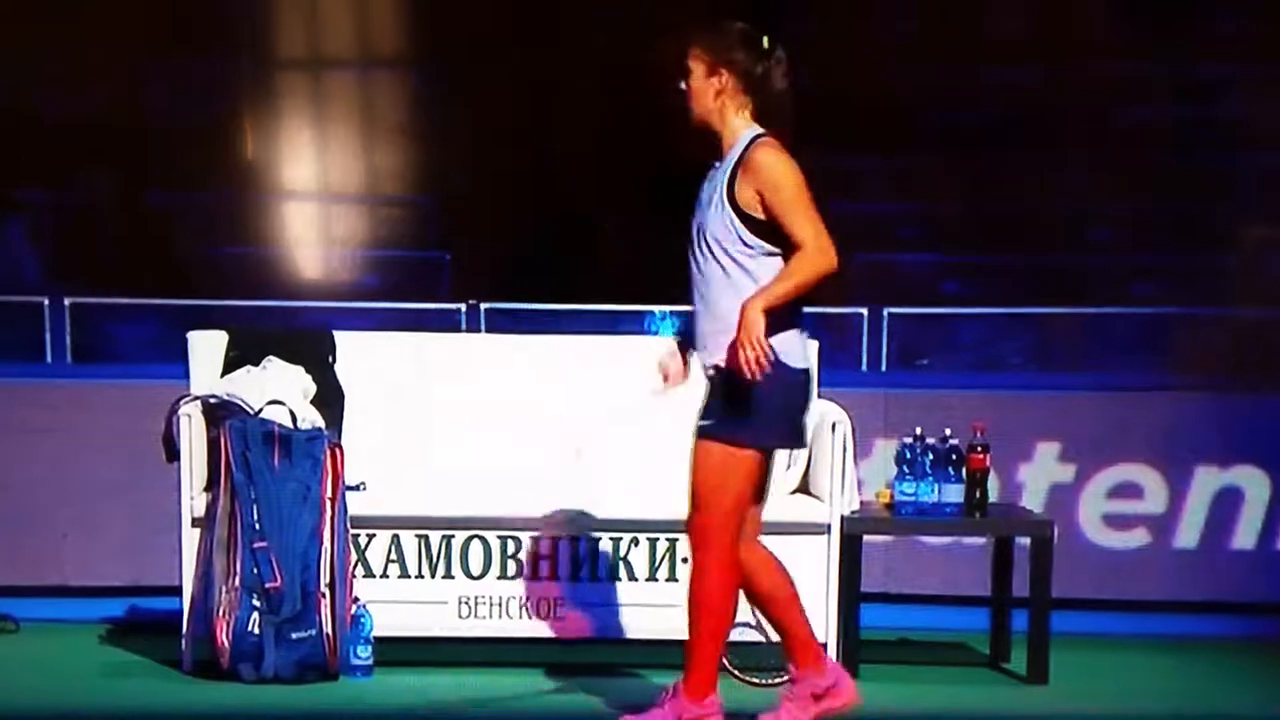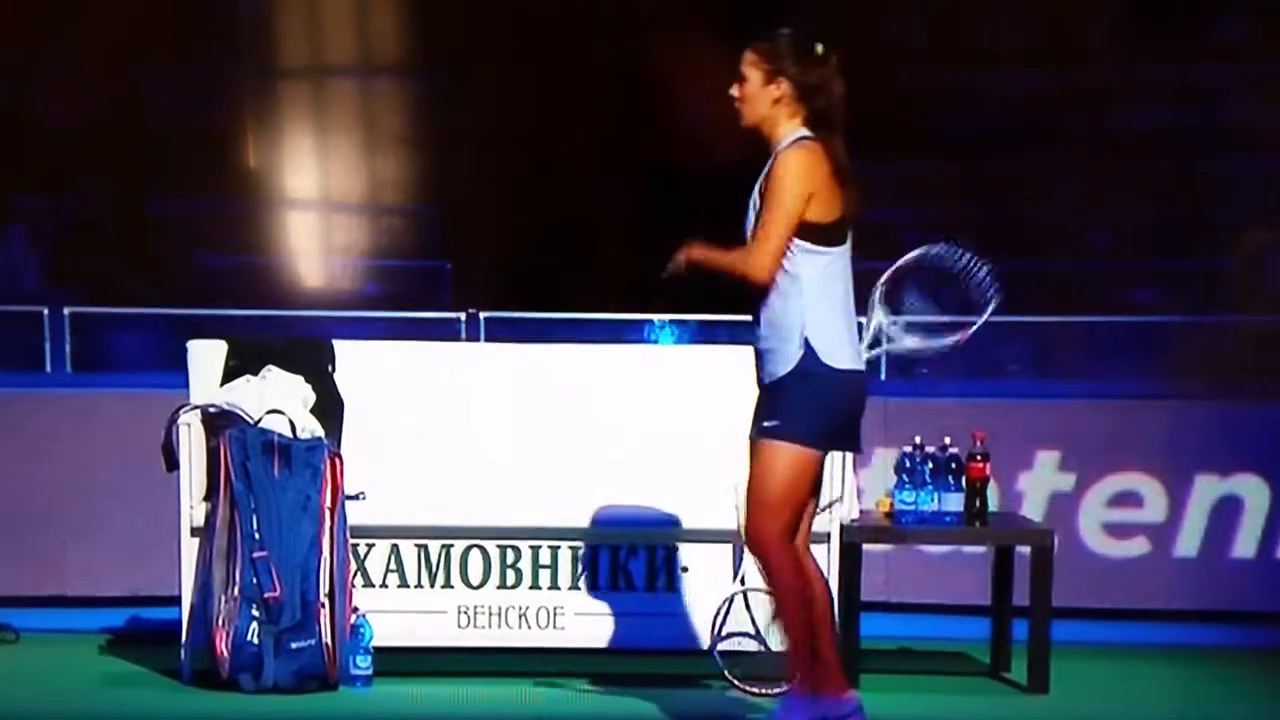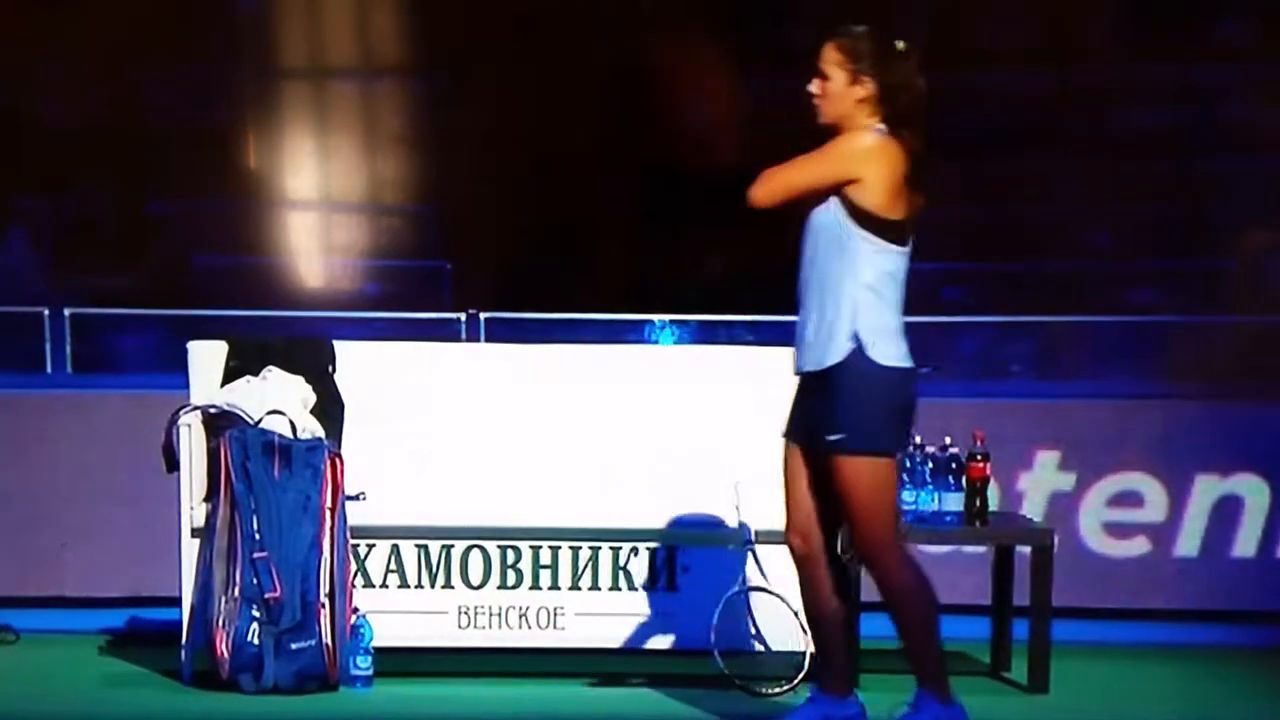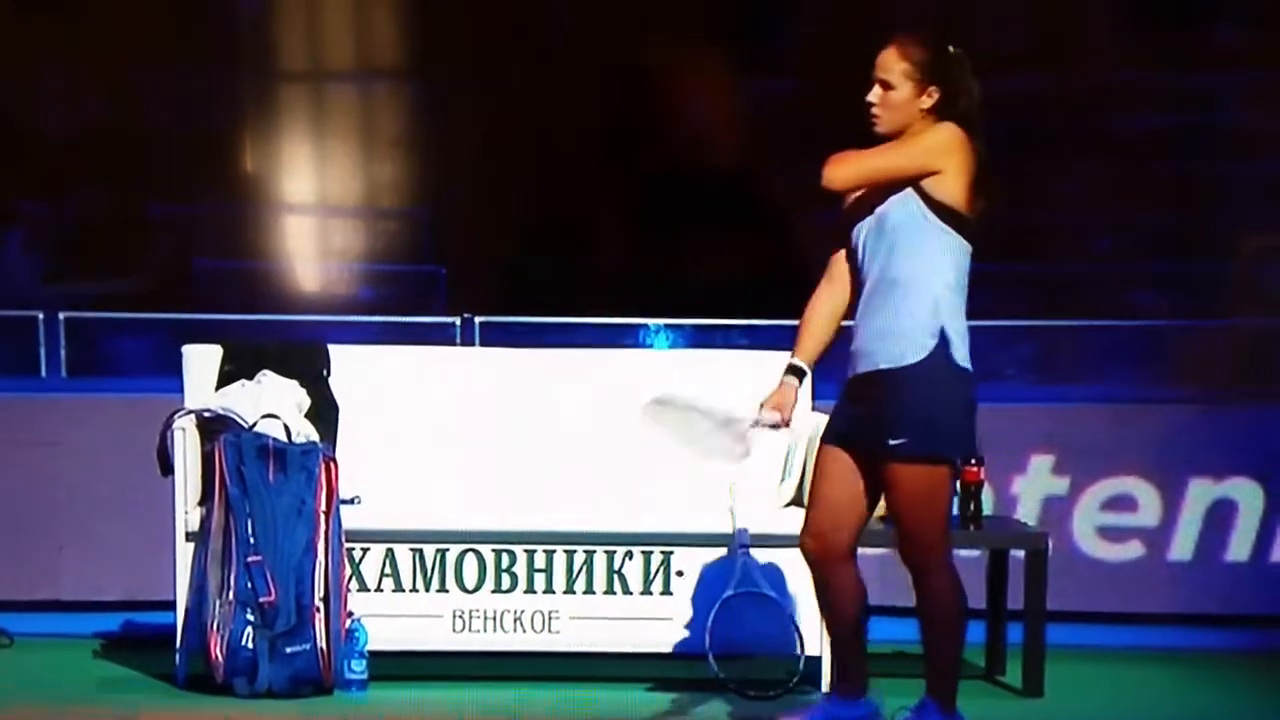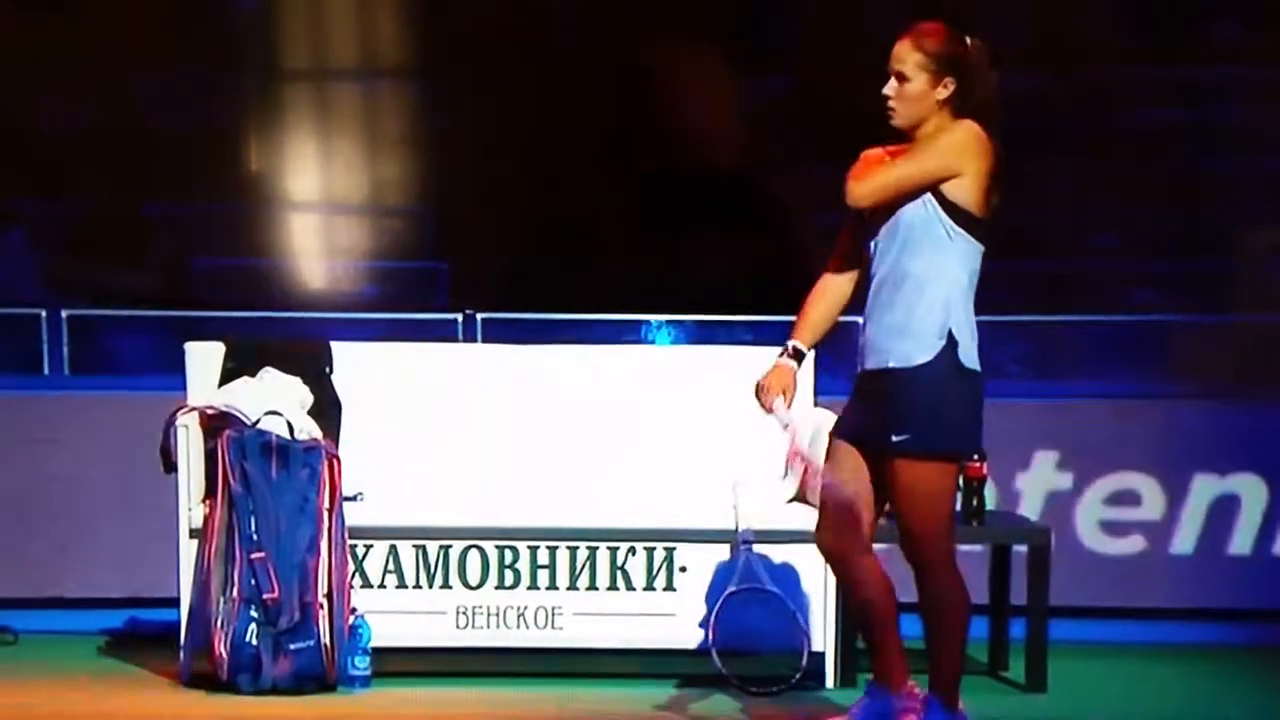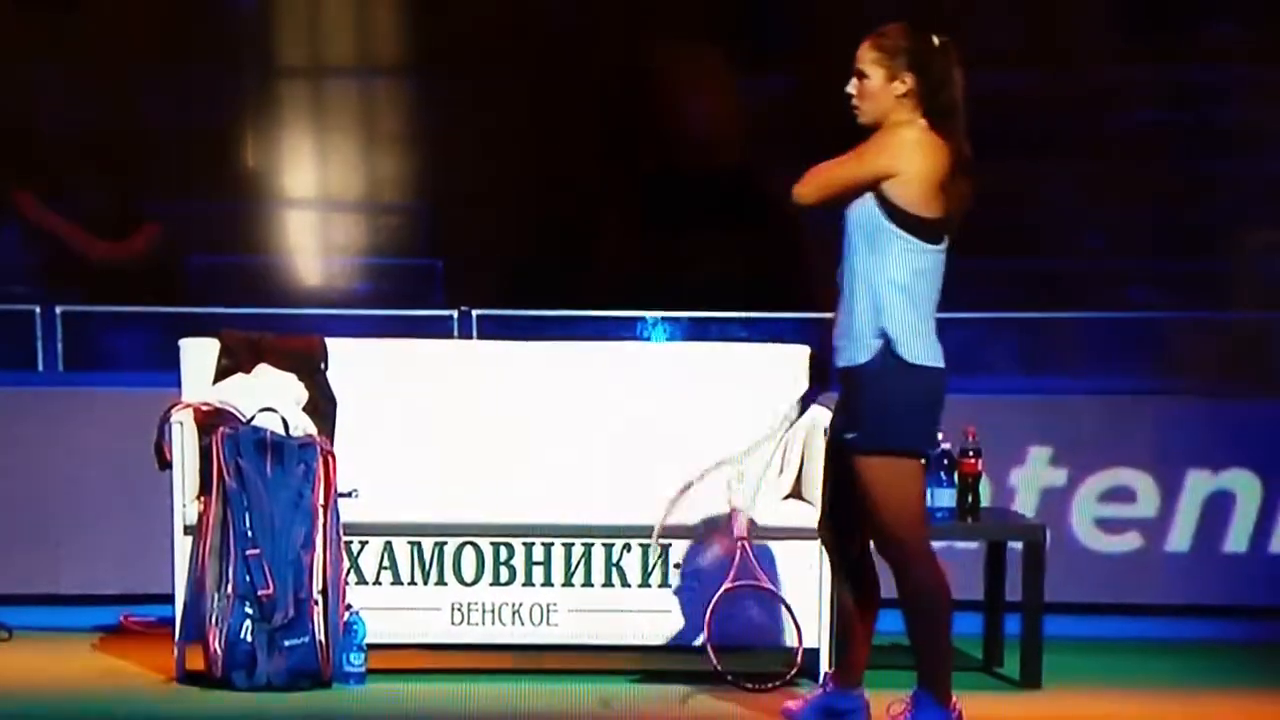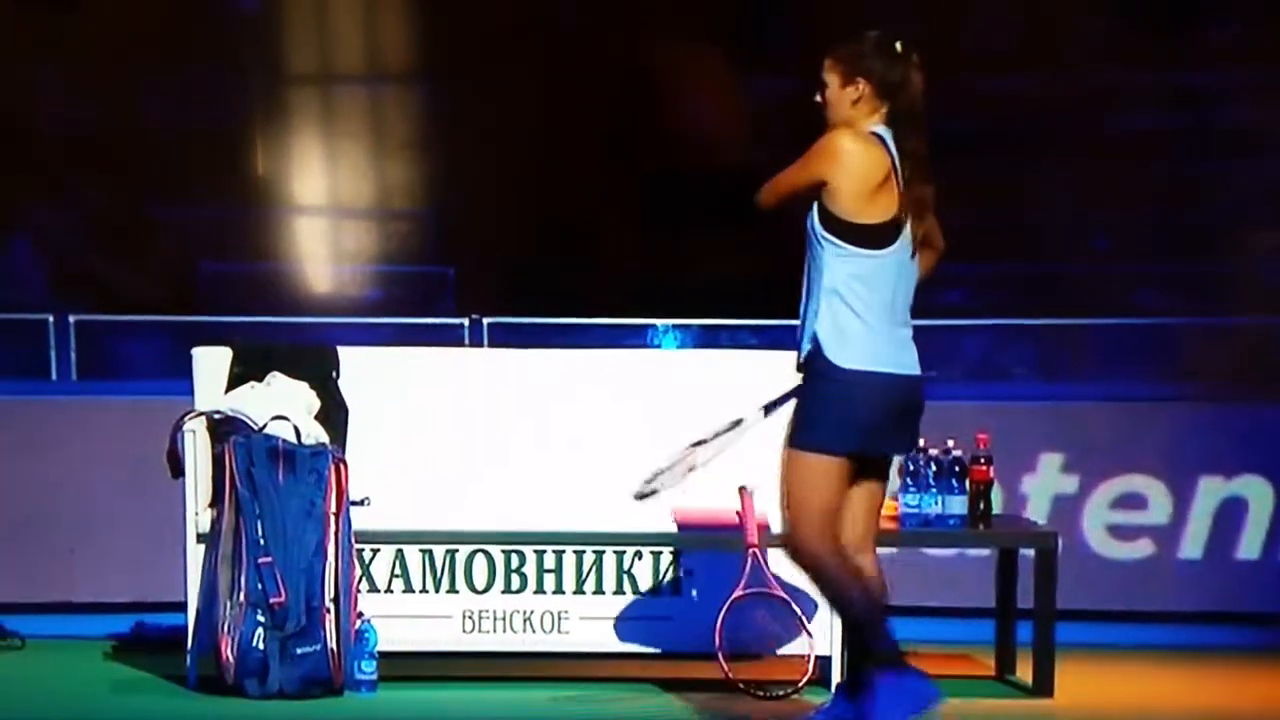
dt=0.4s
person 1, frame 1
left shoulder: (764, 158)
right shoulder: (725, 167)
left elbow: (819, 253)
left wrist: (757, 309)
right wrist: (686, 345)
left hip: (761, 374)
right hip: (735, 374)
left knee: (712, 537)
right knee: (735, 539)
person 1, frame 2
left shoulder: (797, 160)
right shoulder: (796, 159)
left elbow: (761, 267)
left wrist: (696, 253)
left hip: (812, 375)
right hip: (797, 373)
left knee: (770, 535)
right knee: (786, 544)
person 1, frame 3
left shoulder: (871, 149)
right shoulder: (850, 170)
left elbow: (762, 192)
left wrist: (795, 167)
left hip: (863, 377)
right hip: (825, 377)
left knee: (879, 551)
right knee: (807, 544)
person 1, frame 4
left shoulder: (949, 144)
right shoulder: (877, 188)
left elbow: (834, 174)
right elbow: (837, 284)
left wrist: (851, 162)
right wrist: (794, 371)
left hip: (925, 380)
right hip: (868, 382)
left knee: (924, 556)
right knee: (824, 544)
person 1, frame 5
left shoulder: (966, 143)
right shoulder: (894, 167)
left elbow: (859, 191)
right elbow: (844, 269)
left wrist: (869, 160)
right wrist: (793, 352)
left hip: (932, 378)
right hip: (878, 377)
left knee: (927, 551)
right knee: (842, 539)
person 1, frame 6
left shoulder: (908, 145)
right shoulder: (900, 154)
left elbow: (805, 191)
left wrist: (840, 166)
right wrist: (833, 343)
left hip: (893, 374)
right hip: (873, 372)
left knee: (903, 545)
right knee: (843, 534)
person 1, frame 7
left shoulder: (844, 148)
right shoulder: (903, 162)
left elbow: (767, 196)
right elbow: (931, 247)
left hip: (845, 376)
right hip: (891, 377)
left knee: (808, 537)
right knee: (851, 544)
